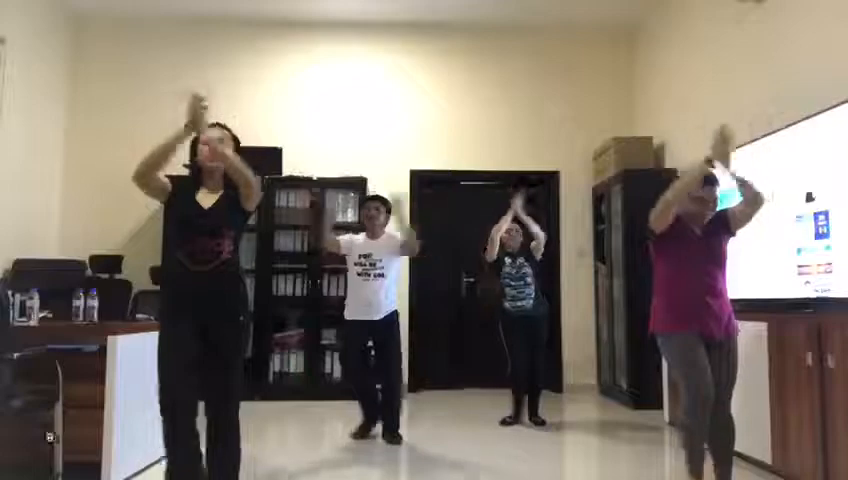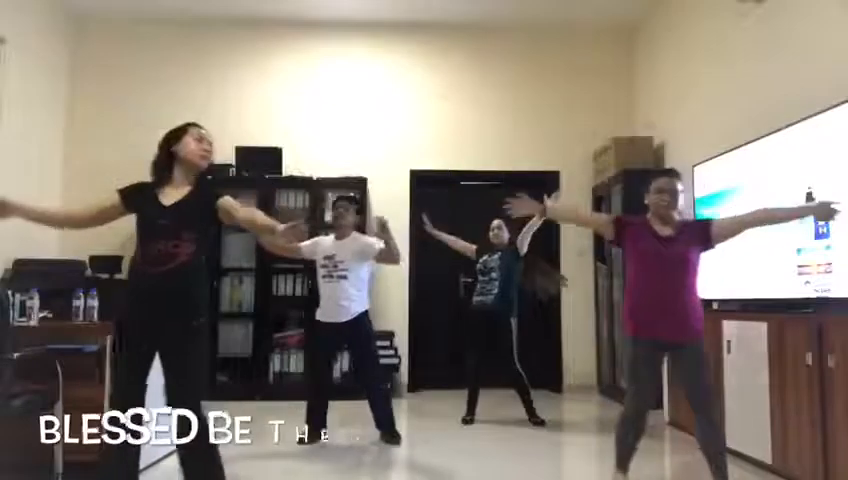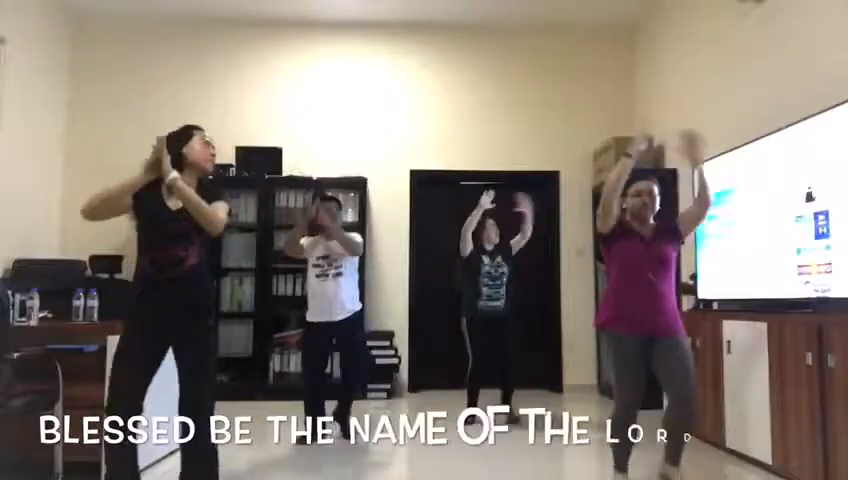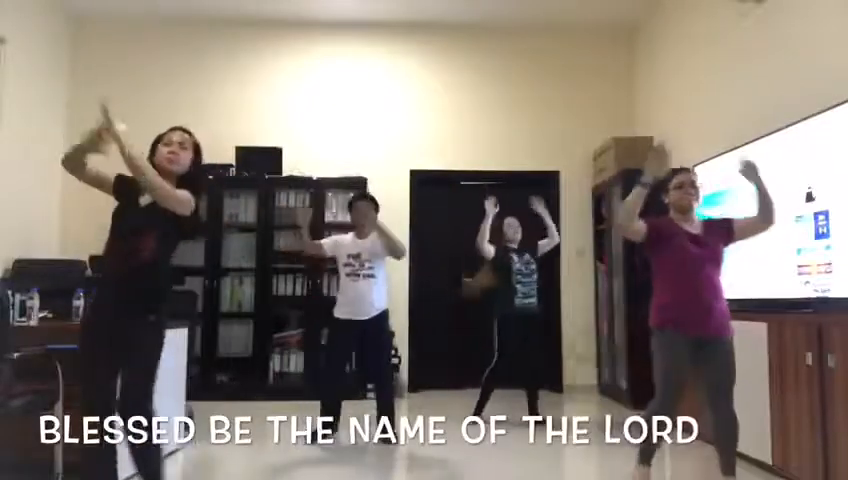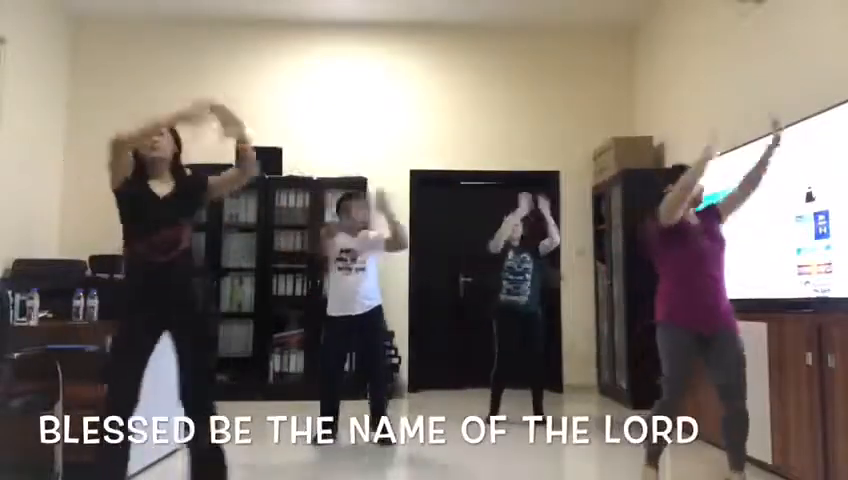
dt=0.5s
person 1, frame 1
left shoulder: (240, 199)
right shoulder: (176, 193)
left elbow: (251, 183)
right elbow: (141, 175)
left wrist: (223, 146)
right wrist: (186, 131)
left hip: (225, 311)
right hip: (179, 311)
left knee: (224, 408)
right knee: (176, 405)
person 1, frame 2
left shoulder: (209, 197)
right shoulder: (140, 194)
left elbow: (244, 217)
right elbow: (76, 219)
left wrist: (278, 229)
left hip: (185, 313)
right hip: (137, 312)
left knee: (185, 409)
right knee: (124, 408)
person 1, frame 3
left shoulder: (211, 198)
right shoulder: (143, 194)
left elbow: (215, 226)
right elbow: (89, 211)
left wrist: (173, 178)
right wrist: (146, 175)
left hip: (195, 315)
right hip: (146, 313)
left knee: (197, 415)
right knee: (120, 410)
person 1, frame 4
left shoulder: (185, 199)
right shoulder: (127, 189)
left elbow: (157, 187)
right elbow: (72, 164)
left wrist: (119, 139)
right wrist: (98, 136)
left hip: (144, 313)
right hip: (103, 308)
left knee: (134, 406)
right knee: (95, 407)
person 1, frame 5
left shoulder: (194, 187)
right shoulder: (128, 184)
left elbow: (247, 173)
right elbow: (119, 143)
left wrist: (240, 134)
right wrist: (181, 115)
left hip: (187, 301)
right hip: (141, 301)
left knee: (199, 398)
right knee: (119, 399)
person 2, frame 1
left shoulder: (720, 225)
right shoulder: (665, 227)
left elbow: (755, 202)
right elbow: (670, 200)
left wrist: (729, 167)
right wrist: (709, 159)
left hip: (721, 328)
right hip: (677, 328)
left knee: (721, 407)
right knee: (700, 395)
person 2, frame 2
left shoulder: (697, 231)
right shoulder: (629, 229)
left elbow: (750, 220)
right elbow: (584, 217)
left wrist: (806, 210)
right wrist: (541, 208)
left hip: (687, 333)
right hip: (643, 332)
left knee: (705, 406)
right knee: (637, 405)
person 2, frame 3
left shoulder: (672, 232)
right shoulder: (614, 232)
left elbow: (703, 204)
right elbow: (608, 194)
left wrist: (697, 163)
right wrist: (631, 155)
left hip: (667, 330)
right hip: (623, 330)
left knee: (685, 398)
right knee: (627, 403)
person 2, frame 4
left shoulder: (717, 229)
right shoulder: (658, 229)
left elbow: (766, 221)
right elbow: (624, 224)
left wrist: (757, 183)
right wrist: (647, 180)
left hip: (715, 329)
right hip: (672, 327)
left knee: (723, 404)
right knee: (666, 400)
person 2, frame 5
left shoulder: (709, 217)
right shoulder: (664, 222)
left elbow: (745, 188)
right elbow: (678, 195)
left wrist: (770, 150)
right wrist: (704, 158)
left hip: (720, 323)
right hip: (678, 324)
left knee: (736, 402)
right knee: (673, 398)
person 3, frame 1
left shoulder: (394, 242)
right shoulder: (352, 242)
left elbow: (414, 248)
right elbow: (328, 243)
left wrist: (403, 220)
right wrist: (328, 218)
left hip: (385, 317)
right hip: (355, 318)
left knee: (391, 373)
right knee: (354, 370)
left ankle: (391, 427)
right ankle: (371, 416)
person 3, frame 2
left shoulder: (364, 244)
right shoulder: (320, 244)
left elbow: (393, 259)
right elbow: (287, 250)
left wrist: (387, 238)
right wrist: (260, 236)
left hip: (356, 319)
right hip: (325, 320)
left knee: (371, 374)
right knee: (317, 374)
left ankle: (387, 428)
right ankle: (315, 428)
person 3, frame 3
left shoulder: (351, 237)
right shoulder: (310, 244)
left elbow: (356, 249)
right elbow: (289, 249)
left wrist: (330, 225)
right wrist: (303, 222)
left hip: (349, 317)
right hip: (317, 320)
left knee: (355, 370)
right knee: (313, 375)
left ankle: (342, 413)
right ankle: (314, 427)
person 3, frame 4
left shoulder: (382, 240)
right shoulder: (340, 241)
left elbow: (400, 253)
right elbow: (311, 249)
left wrist: (379, 228)
right wrist: (304, 228)
left hip: (375, 318)
right hip: (343, 318)
left knee: (382, 374)
right knee: (332, 373)
left ankle: (387, 426)
right ankle: (327, 425)
person 3, frame 5
left shoulder: (375, 238)
right shoulder: (334, 240)
left elbow: (402, 243)
right elbow: (324, 236)
left wrist: (387, 213)
right wrist: (348, 222)
left hip: (369, 313)
right hip: (337, 315)
left knee: (376, 372)
right knee: (329, 373)
left ankle: (380, 426)
right ankle: (329, 427)
person 4, frame 1
left shoulder: (531, 254)
right shoulder: (496, 256)
left elbow: (541, 237)
right elbow: (493, 236)
left wrist: (522, 214)
right wrist: (511, 212)
left hip: (536, 317)
right hip: (511, 319)
left knee: (537, 365)
right knee: (517, 364)
left ankle: (534, 412)
right ankle: (516, 412)
person 4, frame 2
left shoulder: (514, 252)
right shoulder: (481, 252)
left elbow: (528, 231)
right elbow: (455, 243)
left wrist: (543, 214)
right wrist: (432, 230)
left hip: (503, 316)
right hip: (478, 315)
left knee: (512, 364)
right knee: (474, 363)
left ankle: (531, 411)
right ankle: (471, 409)
person 4, frame 3
left shoulder: (506, 251)
right shoulder: (471, 252)
left elbow: (526, 234)
right elbow: (466, 231)
left wrist: (527, 212)
right wrist: (481, 207)
left hip: (501, 317)
right hip: (475, 317)
left knee: (507, 361)
right knee: (477, 362)
left ankle: (507, 408)
right ankle: (471, 410)
person 4, frame 4
left shoulder: (531, 251)
right shoulder: (499, 252)
left elbow: (555, 239)
right elbow: (481, 246)
left wrist: (543, 213)
right wrist: (489, 217)
left hip: (532, 315)
right hip: (508, 315)
left knee: (533, 362)
right knee: (500, 361)
left ankle: (533, 411)
right ankle: (479, 409)
person 4, frame 5
left shoulder: (533, 249)
right shoulder: (501, 248)
left elbow: (555, 241)
right elbow: (497, 240)
left wrist: (546, 213)
right wrist: (520, 211)
left hip: (531, 314)
right hip: (506, 312)
left knee: (537, 360)
right knee: (503, 360)
left ankle: (538, 411)
right ankle: (494, 410)
